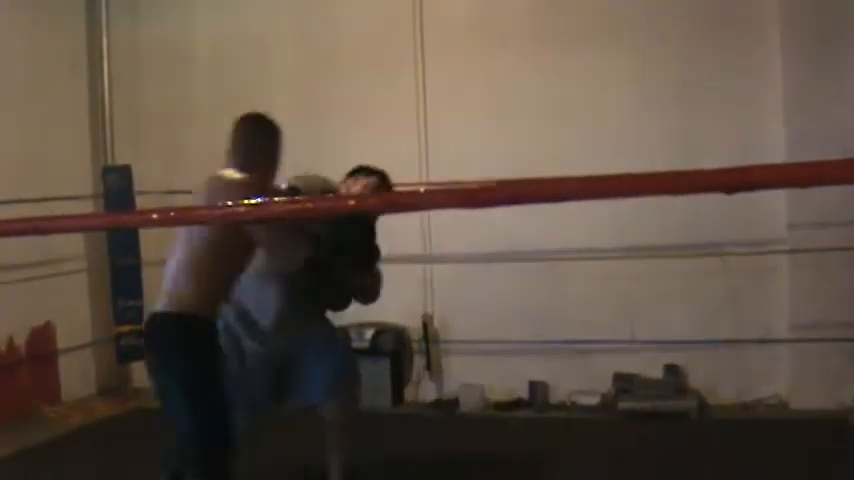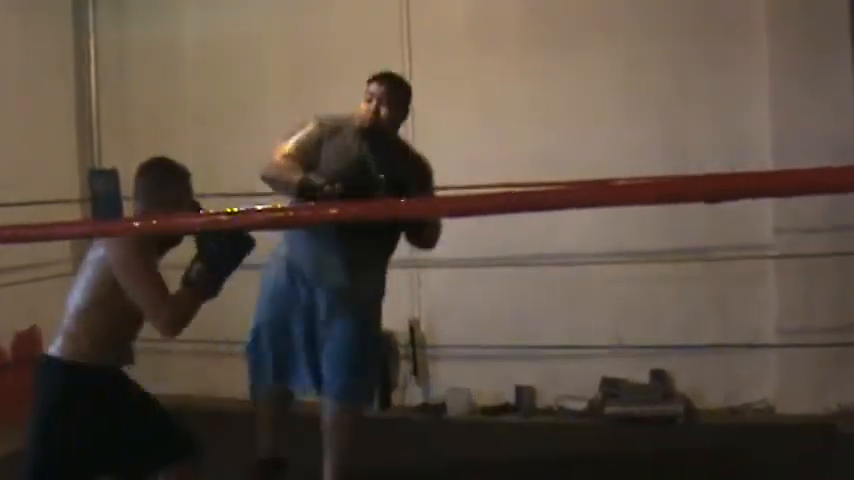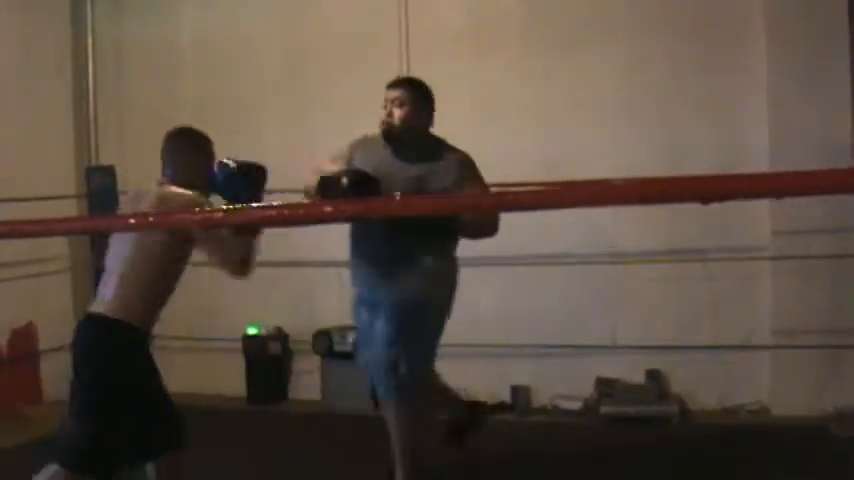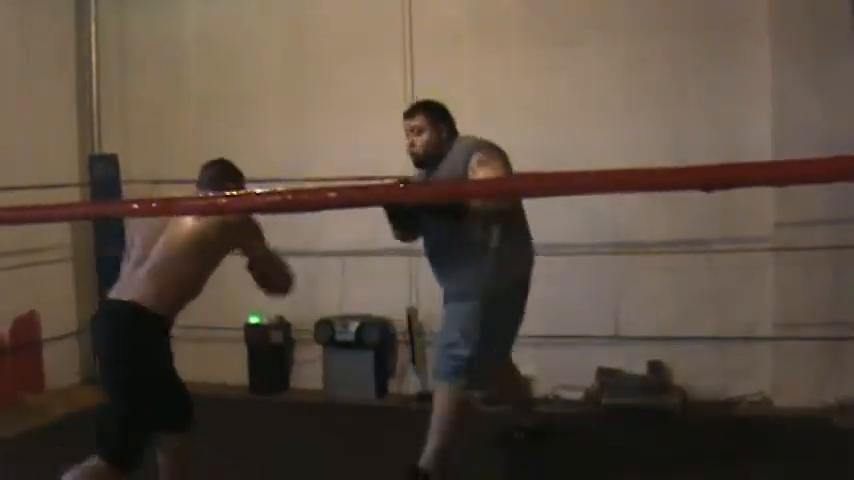
dt=0.3s
person 1, frame 1
left shoulder: (357, 237)
right shoulder: (314, 192)
left elbow: (368, 293)
left wrist: (364, 261)
left hip: (299, 322)
right hip: (241, 309)
left knee: (340, 383)
person 1, frame 2
left shoulder: (411, 168)
right shoulder: (326, 131)
left elbow: (428, 238)
right elbow: (275, 168)
left wrist: (408, 216)
right wrist: (316, 191)
left hip: (355, 286)
right hip: (295, 269)
left knee: (343, 384)
right knee: (268, 366)
person 1, frame 3
left shoulder: (452, 164)
right shoulder: (364, 148)
left elbow: (488, 222)
right elbow: (313, 184)
left wrist: (433, 217)
right wrist: (332, 185)
left hip: (414, 291)
right hip: (371, 284)
left knee: (395, 382)
right knee: (391, 373)
right ankle: (463, 410)
person 1, frame 4
left shoulder: (476, 154)
right shoulder: (427, 173)
left elbow: (504, 202)
right elbow: (408, 233)
left wrist: (451, 205)
right wrist: (402, 211)
left hip: (495, 277)
right hip: (466, 282)
left knee: (453, 366)
right knee: (488, 360)
person 2, frame 1
left shoulder: (215, 186)
right shoulder: (239, 188)
right elbow: (289, 258)
left hip: (170, 327)
right hip: (183, 332)
left knee: (206, 445)
person 2, frame 2
left shoulder: (135, 234)
right shoulder: (127, 245)
right elbow: (168, 323)
right wrist: (209, 272)
left hip: (102, 377)
right hip: (69, 384)
left knee: (177, 451)
person 2, frame 3
left shoulder: (138, 200)
right shoulder: (187, 203)
right elbow: (239, 265)
left hip: (118, 336)
right hip: (110, 342)
left knee: (165, 437)
person 2, frame 4
right shoulder: (236, 222)
right elbow: (280, 283)
right wrist: (261, 252)
left hip: (113, 318)
right hip: (137, 328)
left knee: (174, 416)
